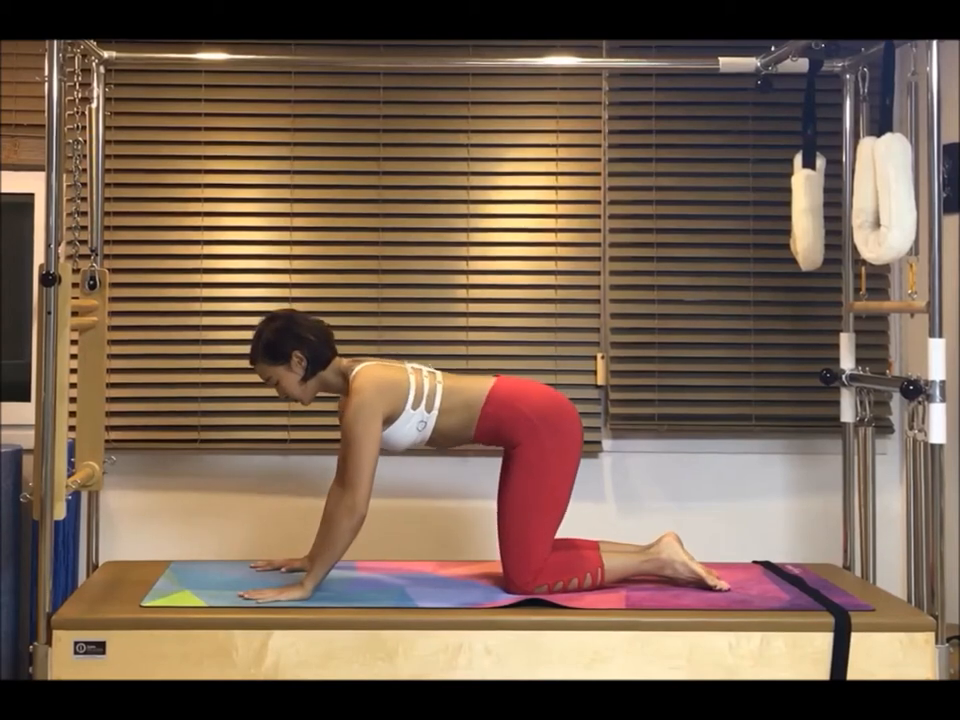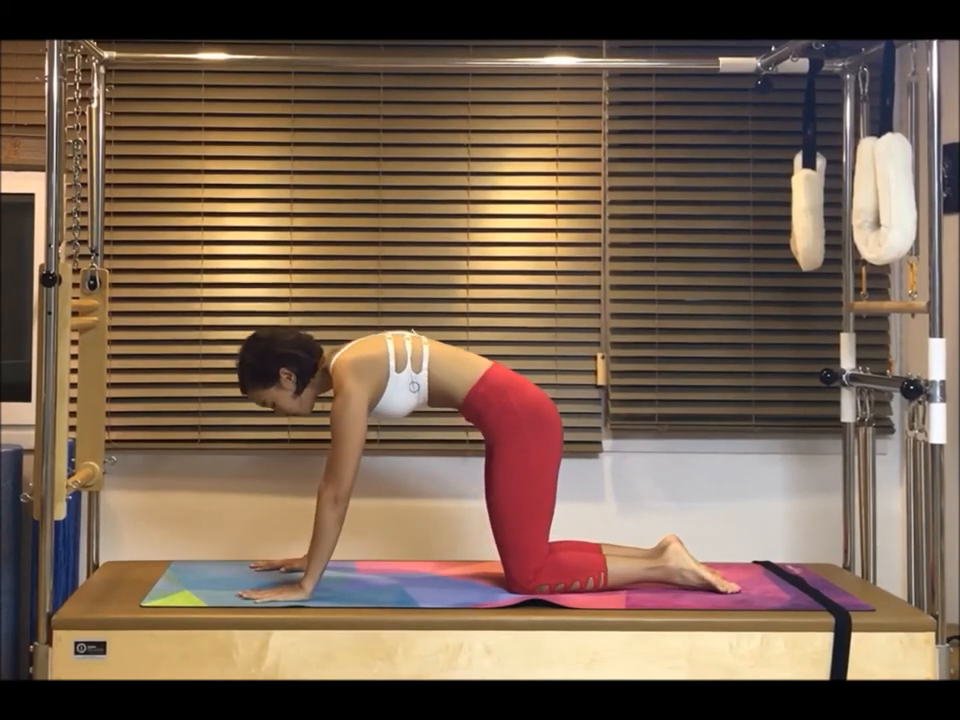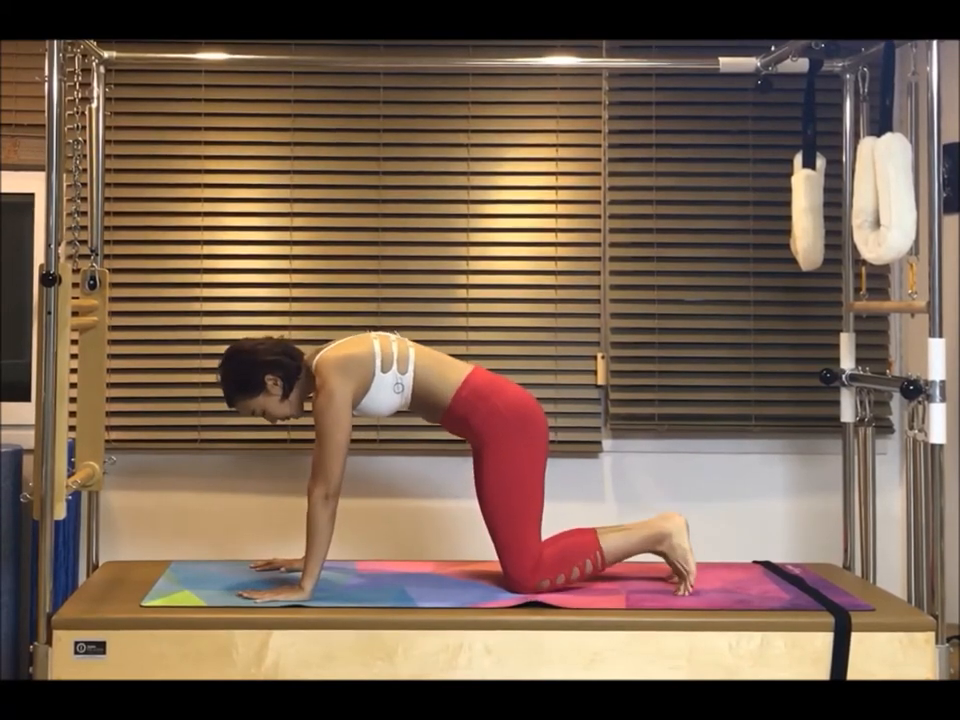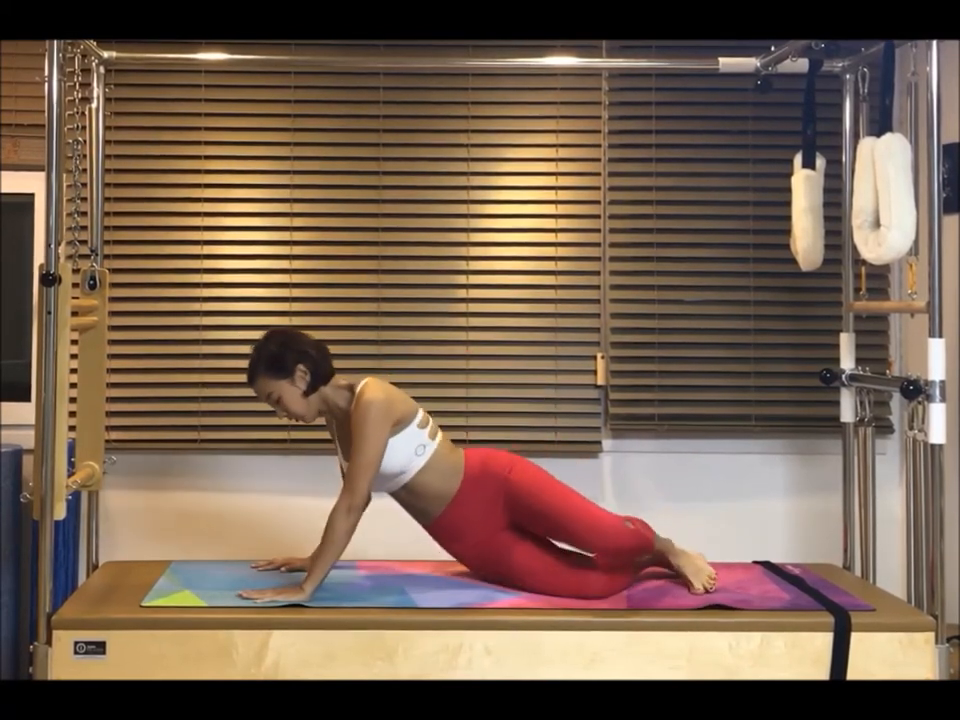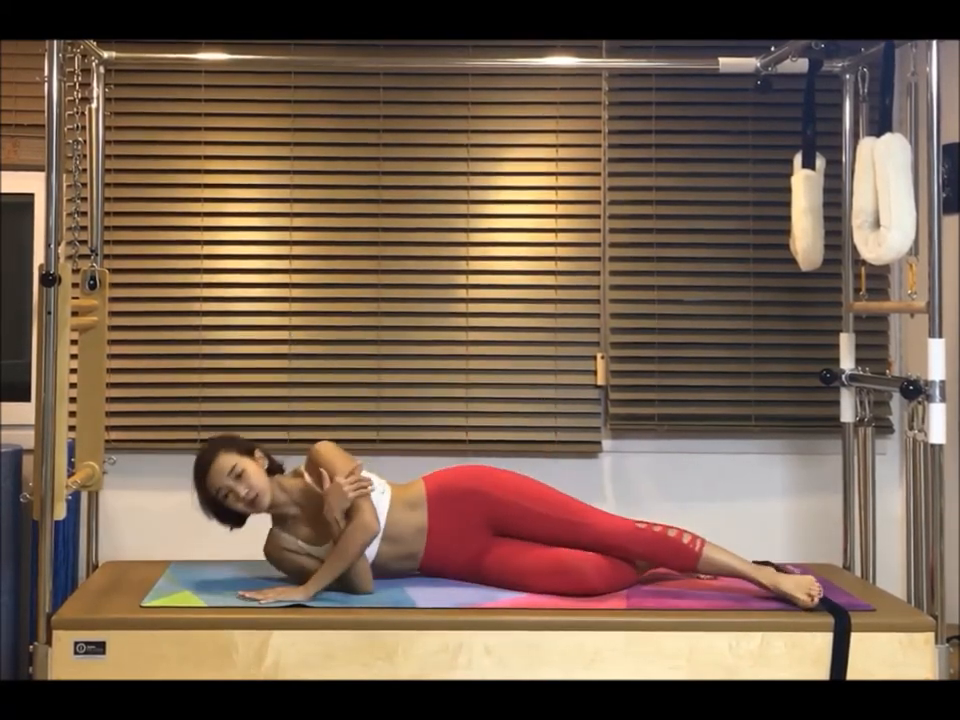
dt=1s
person 1, frame 1
left shoulder: (364, 394)
right shoulder: (357, 384)
left elbow: (355, 505)
right elbow: (342, 484)
left wrist: (306, 584)
right wrist: (311, 558)
left hip: (540, 424)
right hip: (532, 420)
left knee: (524, 577)
right knee: (527, 554)
left ankle: (659, 559)
right ankle: (654, 550)
person 1, frame 2
left shoulder: (349, 380)
right shoulder: (348, 367)
left elbow: (336, 493)
right elbow: (335, 484)
left wrist: (305, 584)
right wrist: (310, 558)
left hip: (519, 418)
right hip: (515, 416)
left knee: (527, 575)
right knee: (526, 556)
left ankle: (665, 566)
right ankle: (658, 553)
person 1, frame 3
left shoulder: (332, 379)
right shoulder: (325, 369)
left elbow: (326, 492)
right elbow: (322, 483)
left wrist: (305, 585)
right wrist: (307, 558)
left hip: (502, 418)
right hip: (495, 419)
left knee: (527, 575)
right knee: (525, 559)
left ankle: (659, 535)
right ankle: (654, 530)
person 1, frame 4
left shoulder: (372, 400)
right shoulder: (338, 418)
left elbow: (351, 504)
right elbow: (355, 503)
left wrist: (306, 589)
right wrist: (313, 560)
left hip: (494, 481)
right hip: (467, 535)
left knee: (607, 534)
left ankle: (669, 551)
right ankle: (650, 562)
person 1, frame 5
left shoulder: (320, 457)
right shoulder: (280, 546)
left elbow: (366, 525)
right elbow: (360, 582)
left wrist: (305, 589)
right wrist: (334, 524)
left hip: (464, 499)
right hip: (460, 559)
left knee: (612, 530)
right knee: (592, 576)
left ankle: (767, 577)
right ankle: (656, 571)
